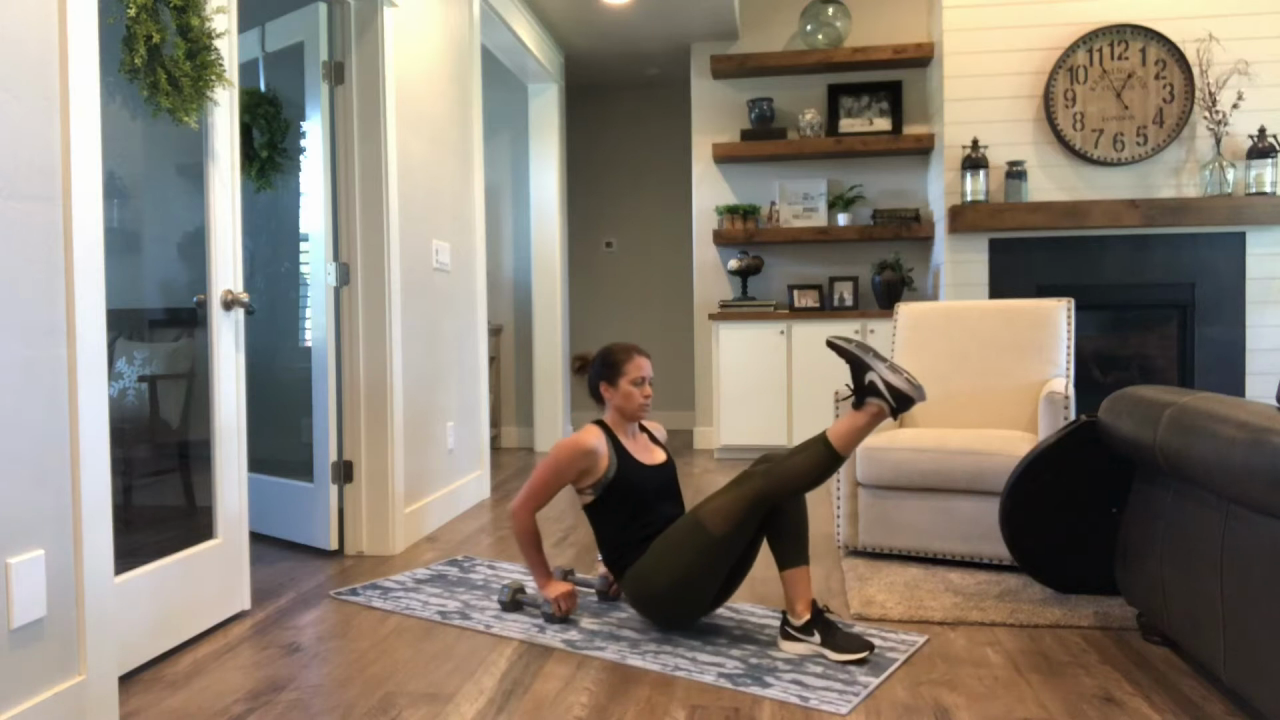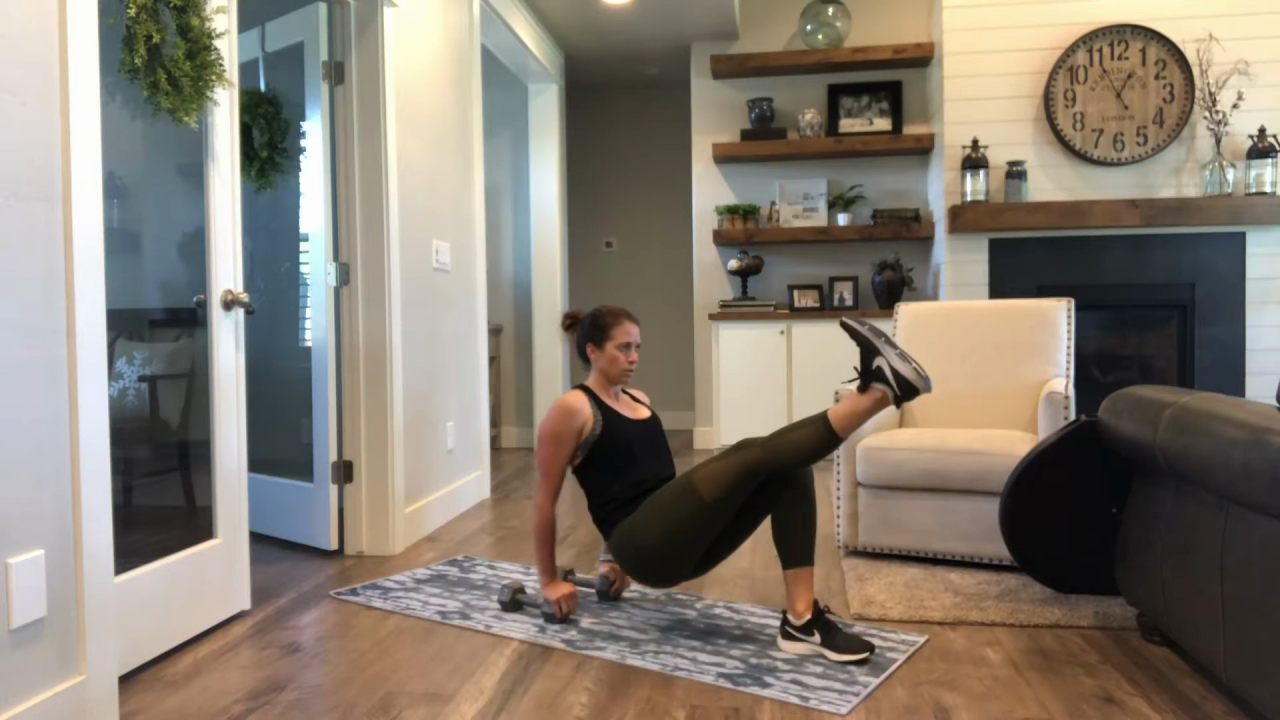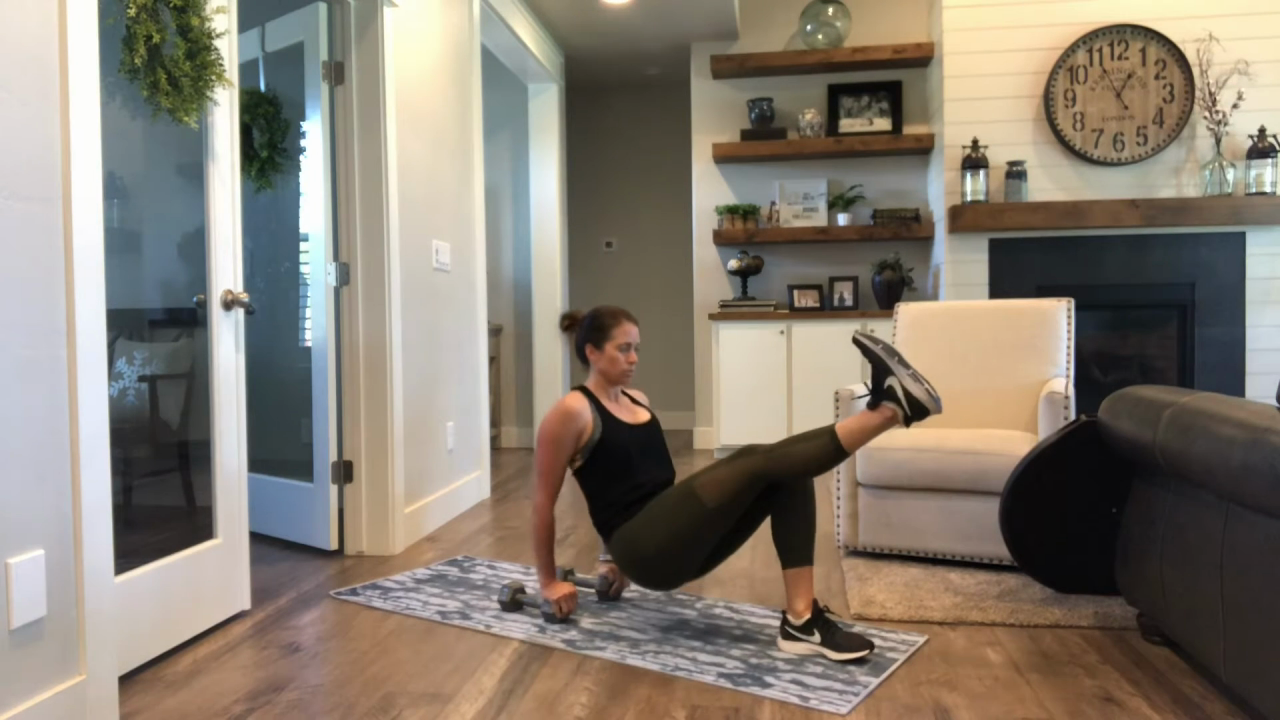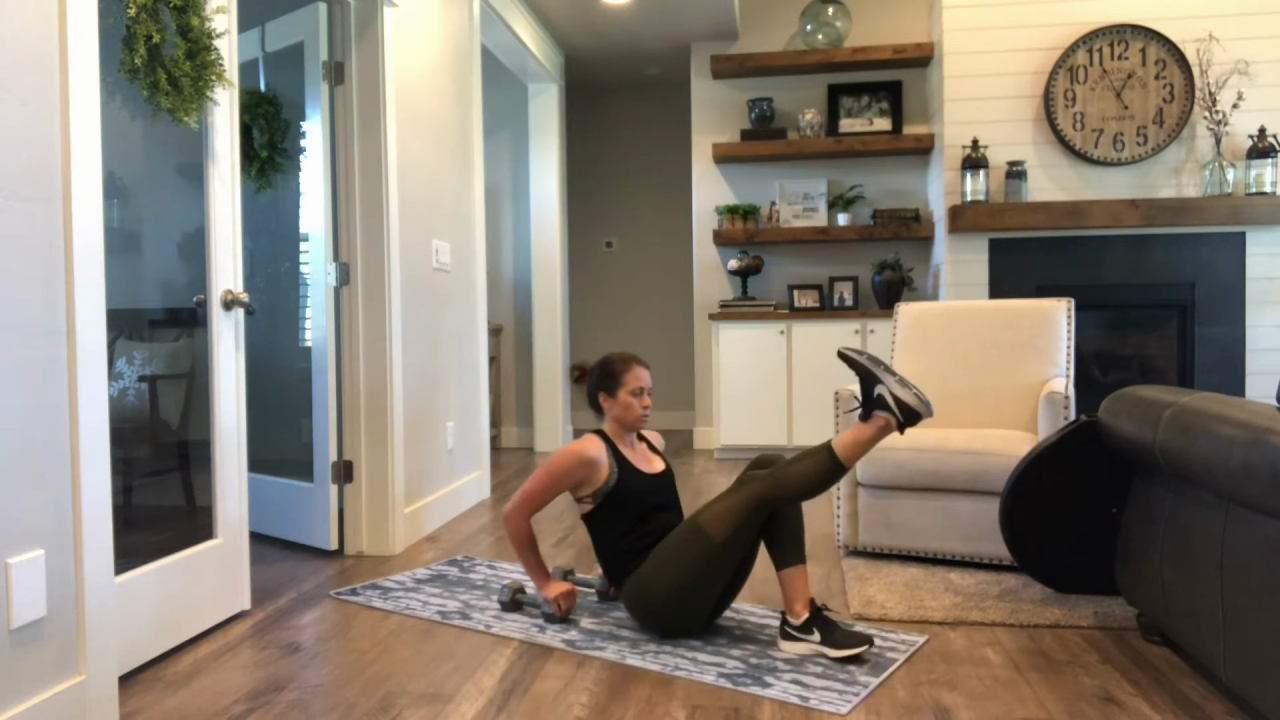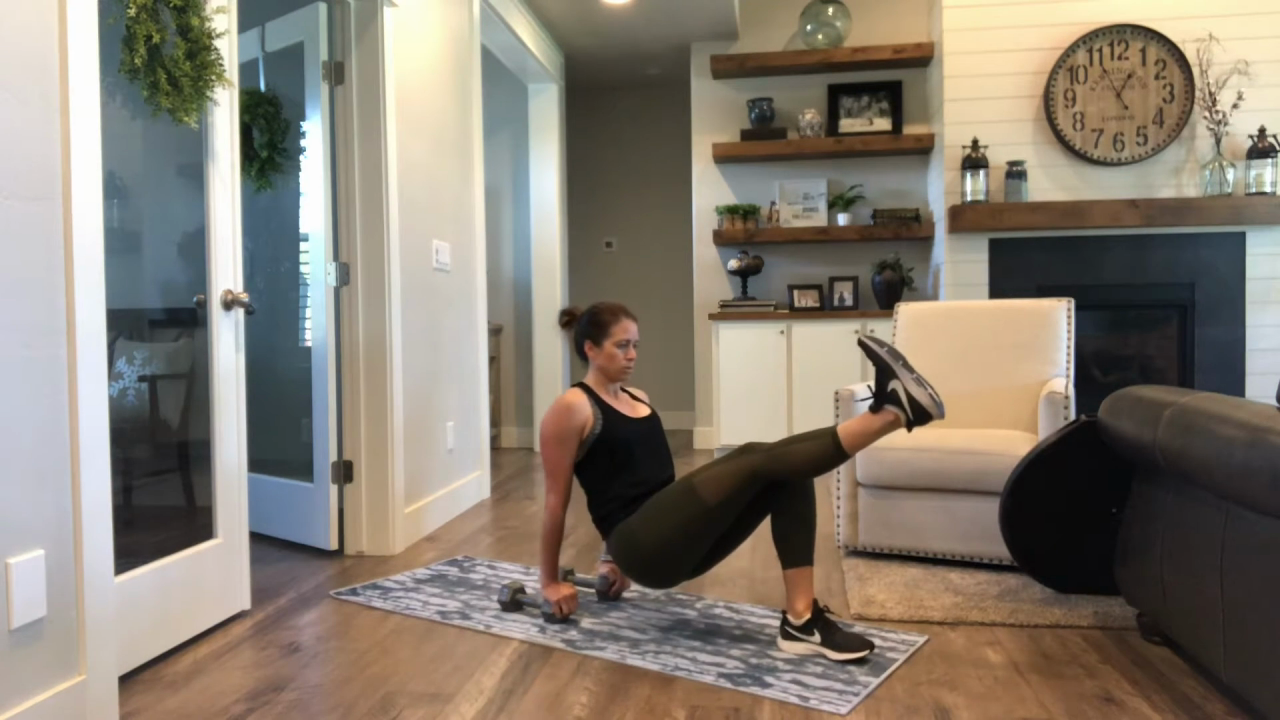
dt=1s
person 1, frame 1
left shoulder: (655, 435)
right shoulder: (588, 446)
right elbow: (520, 509)
left wrist: (613, 558)
right wrist: (547, 582)
left hip: (696, 576)
right hip: (656, 588)
left knee: (774, 471)
right knee: (758, 484)
left ankle: (802, 624)
person 1, frame 2
left shoulder: (637, 400)
right shoulder: (571, 410)
right elbow: (545, 501)
left wrist: (614, 558)
right wrist: (549, 581)
left hip: (683, 539)
right hip: (647, 547)
left knee: (789, 470)
right knee: (752, 456)
left ankle: (802, 621)
right ankle: (877, 391)
person 1, frame 3
left shoulder: (637, 401)
right shoulder: (572, 412)
right elbow: (543, 501)
left wrist: (614, 559)
right wrist: (549, 582)
left hip: (681, 539)
right hip: (646, 551)
left knee: (786, 474)
right knee: (755, 462)
left ankle: (801, 623)
right ankle: (889, 409)
person 1, frame 4
left shoulder: (651, 443)
right shoulder: (587, 455)
right elbow: (514, 513)
right wrist: (545, 583)
left hip: (694, 583)
right hip: (657, 597)
left knee: (768, 469)
right knee: (758, 488)
left ankle: (801, 623)
person 1, frame 5
left shoulder: (636, 398)
right shoulder: (571, 409)
right elbow: (555, 501)
left wrist: (615, 558)
right wrist: (550, 582)
left hip: (680, 537)
right hip: (646, 547)
left knee: (786, 474)
right knee: (756, 461)
left ankle: (801, 621)
right ankle: (891, 412)
